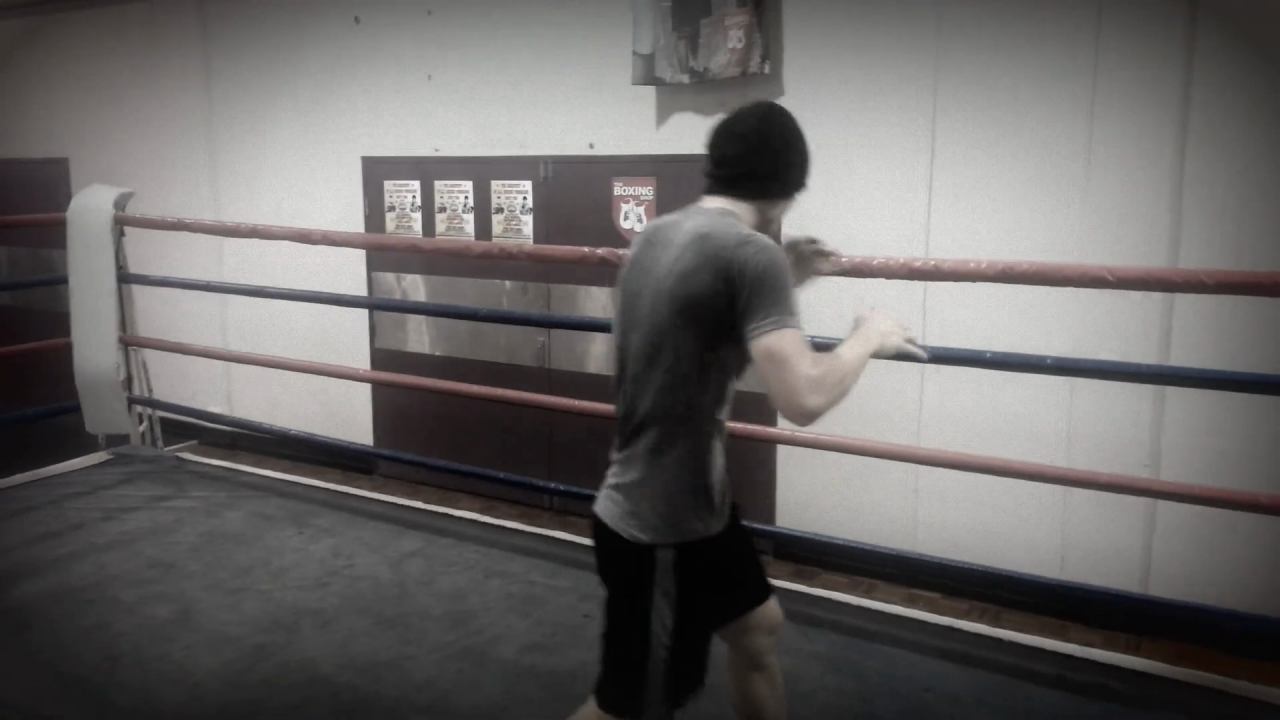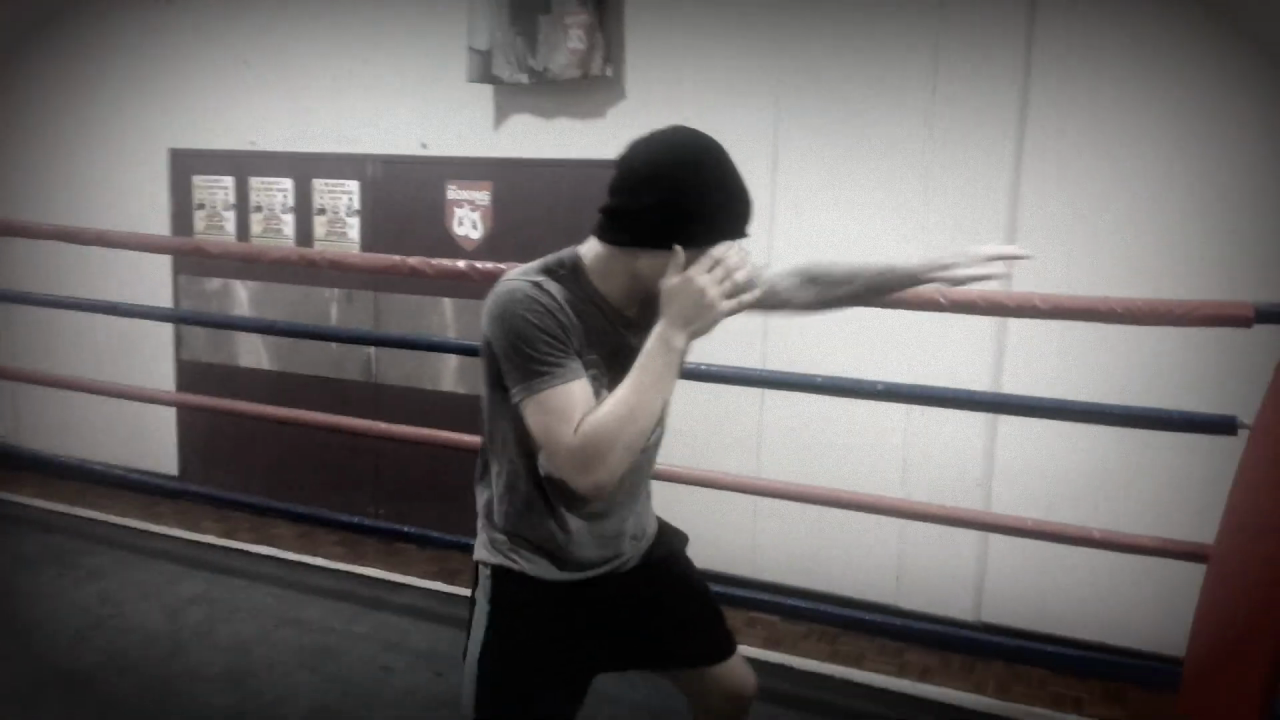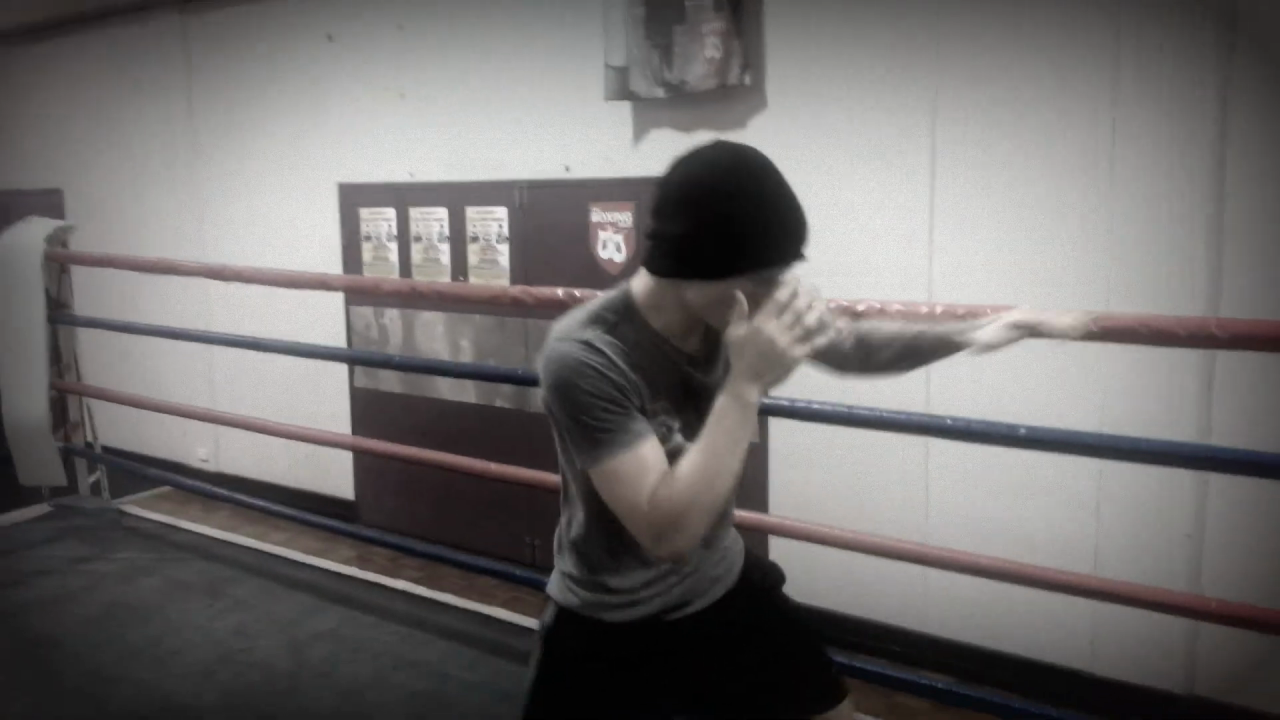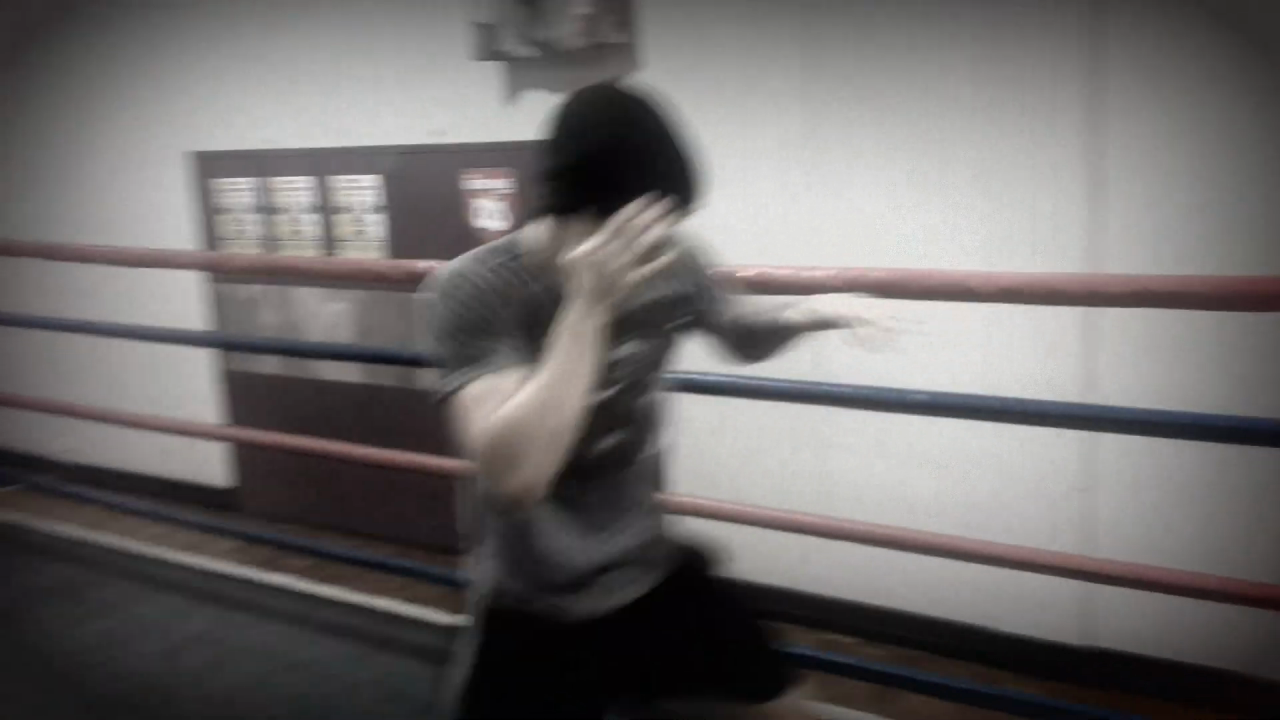
dt=1s
person 1, frame 1
left shoulder: (662, 235)
right shoulder: (745, 252)
right elbow: (802, 399)
left wrist: (776, 289)
right wrist: (868, 338)
left hip: (687, 502)
right hip: (660, 521)
left knee: (759, 628)
person 1, frame 2
left shoulder: (675, 282)
right shoulder: (529, 303)
left elbow: (798, 287)
right elbow: (589, 467)
left wrist: (939, 268)
right wrist: (675, 330)
left hip: (633, 548)
right hip: (535, 575)
person 1, frame 3
left shoulder: (743, 304)
right shoulder: (583, 356)
left elbow: (850, 347)
right elbow: (668, 530)
left wrist: (972, 333)
right wrist: (747, 383)
left hip: (718, 586)
right hip: (606, 620)
person 1, frame 4
left shoulder: (667, 266)
right shoulder: (466, 291)
left elbow: (745, 339)
right elbow: (516, 471)
left wrist: (800, 320)
right wrist: (589, 308)
left hip: (651, 574)
right hip: (536, 605)
